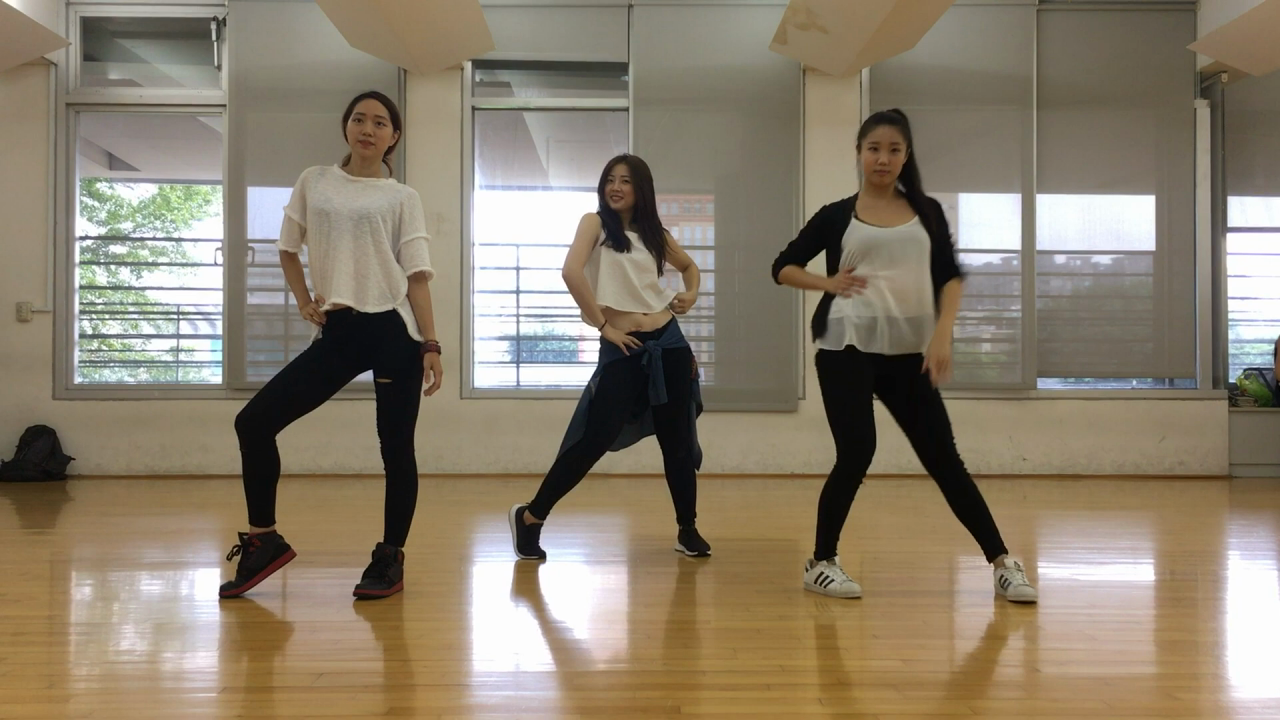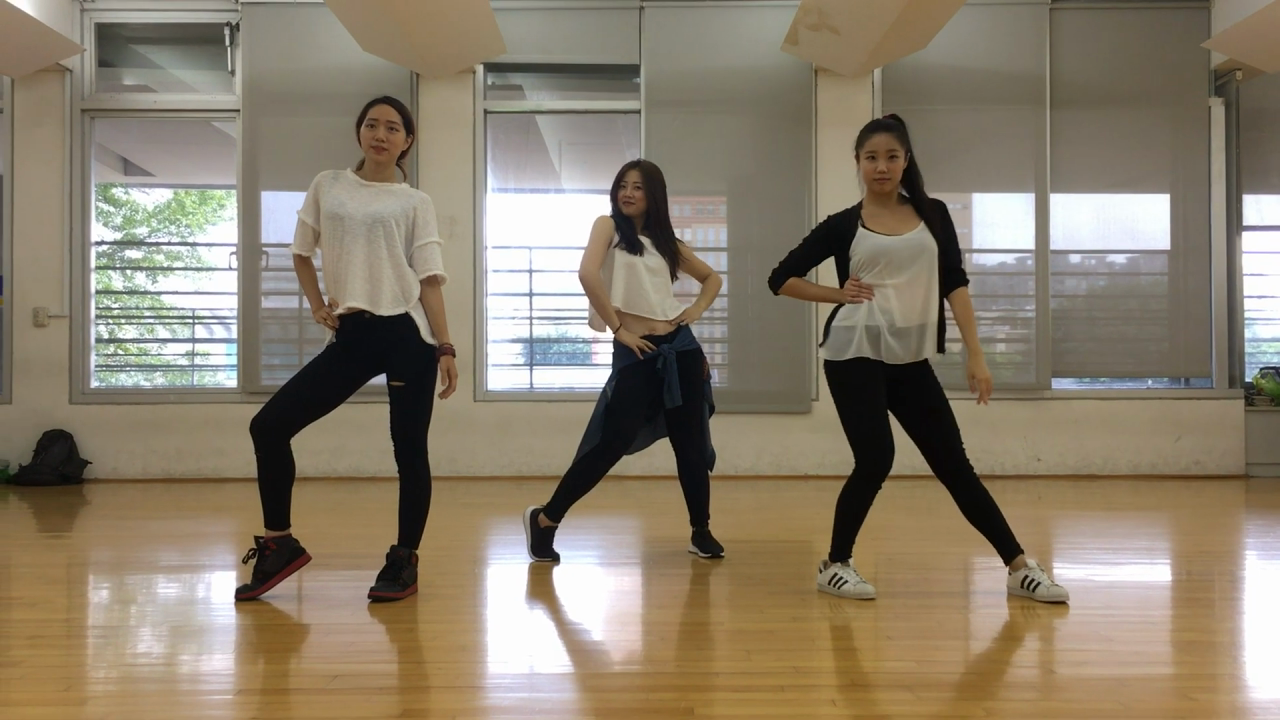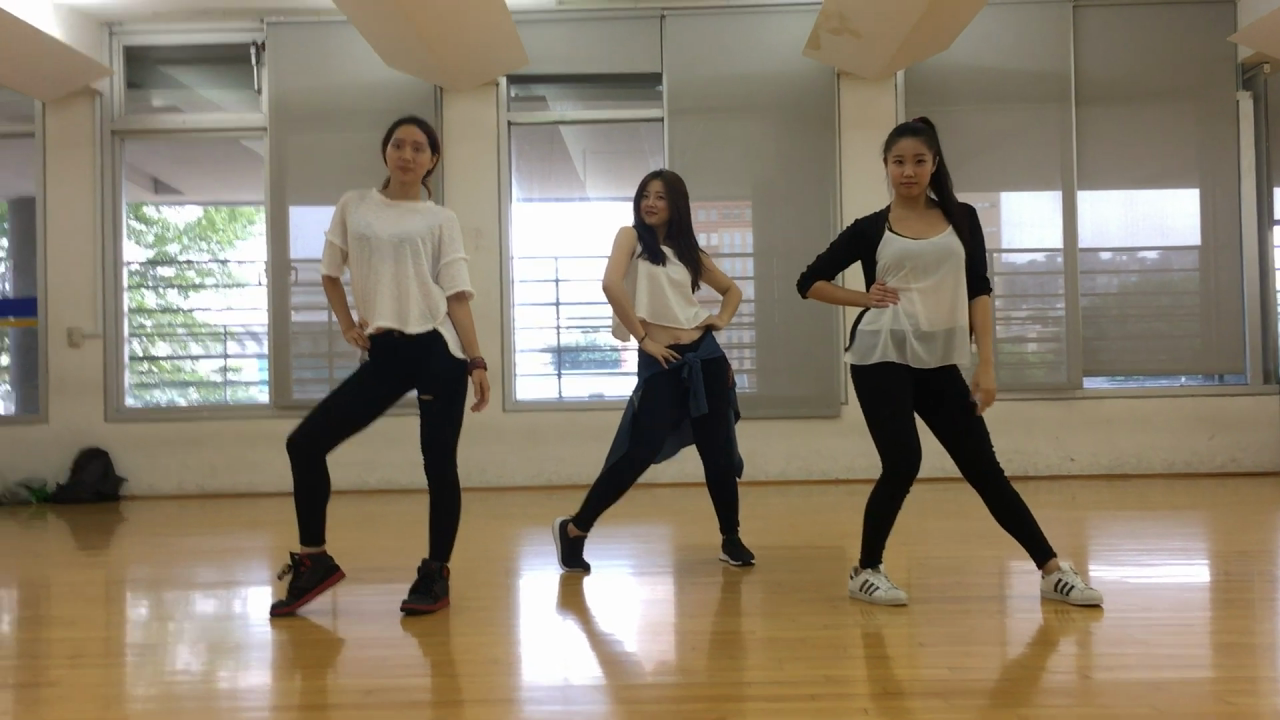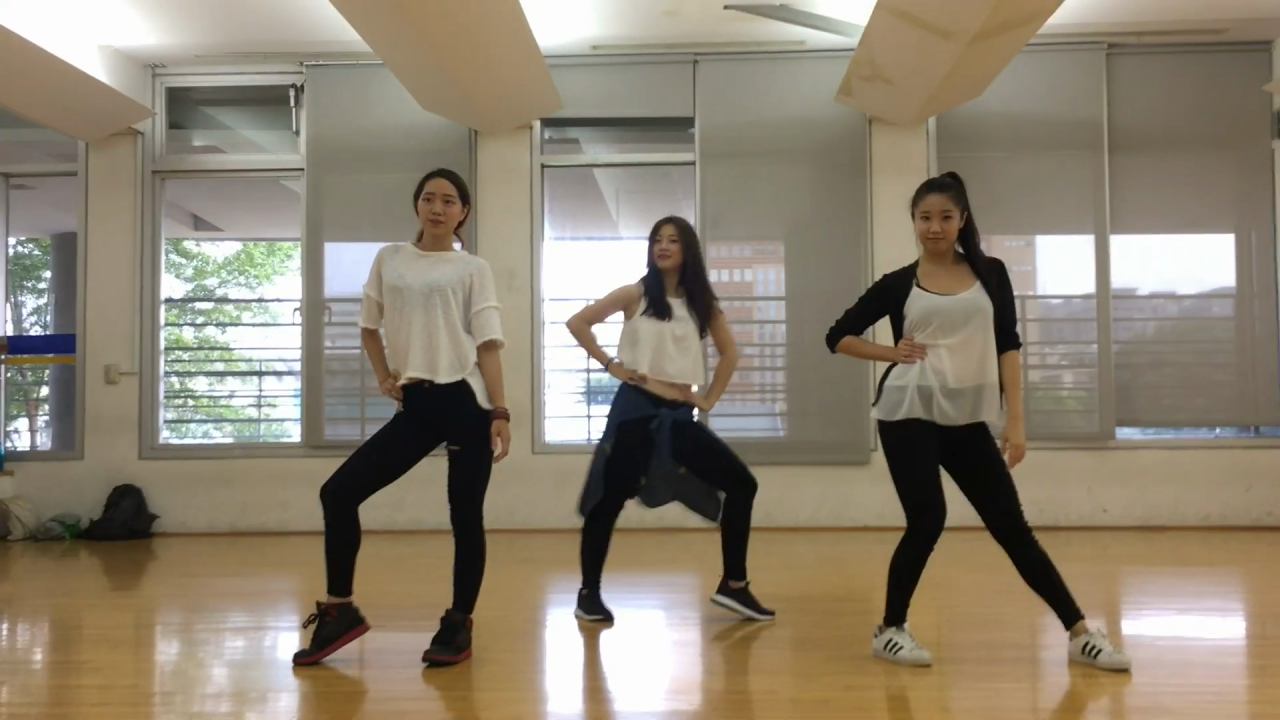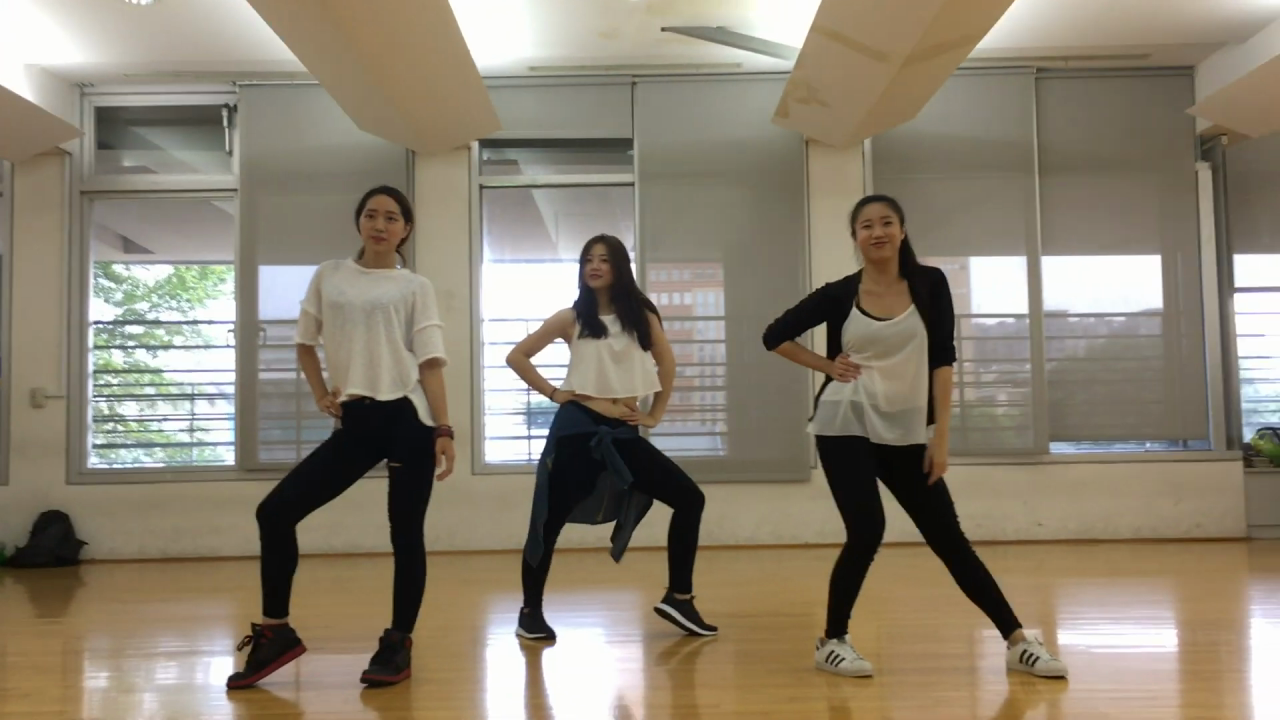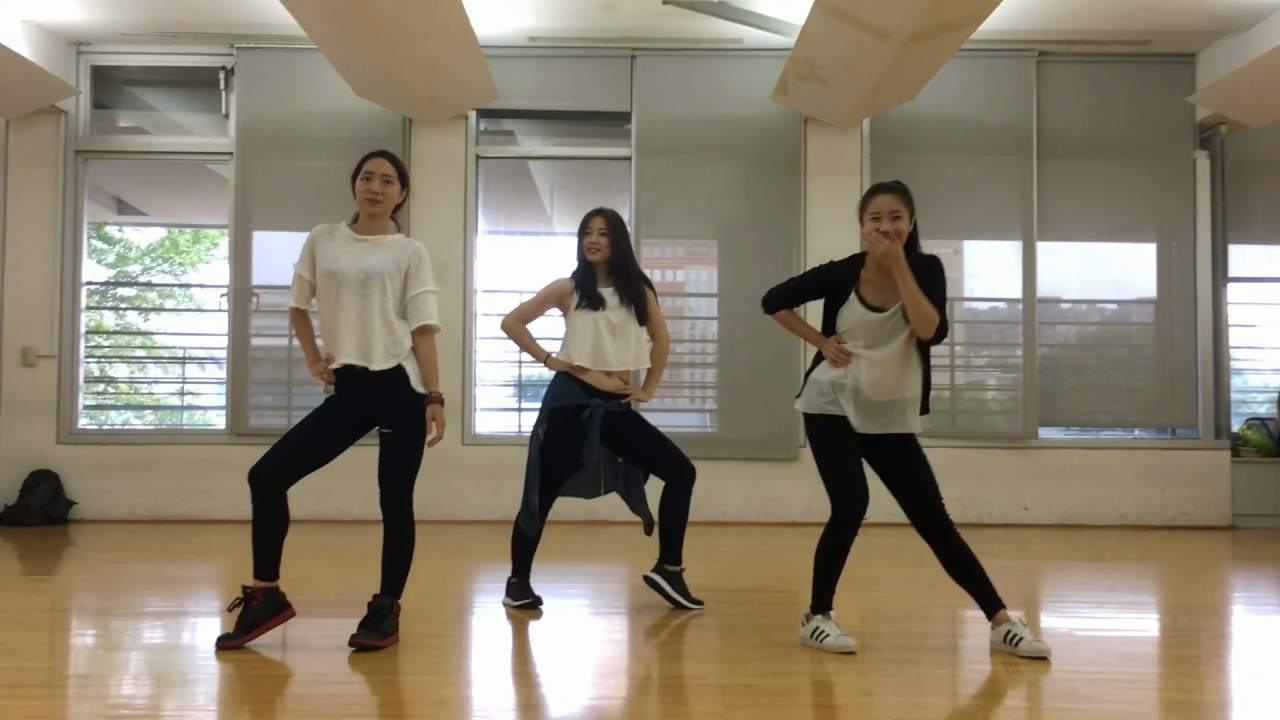
dt=0.5s
person 1, frame 1
left shoulder: (403, 198)
right shoulder: (314, 182)
left elbow: (417, 275)
right elbow: (288, 249)
left wrist: (431, 344)
right wrist: (304, 304)
left hip: (393, 331)
right hip: (337, 333)
left knee: (396, 445)
right knee: (255, 421)
left ankle: (390, 557)
right ankle: (263, 540)
person 1, frame 2
left shoulder: (416, 203)
right shoulder: (327, 186)
left elbow: (429, 279)
right elbow: (302, 253)
left wrist: (445, 348)
right wrist: (318, 308)
left hip: (407, 335)
right hip: (350, 337)
left knee: (409, 449)
right knee: (269, 425)
left ankle: (404, 560)
right ankle: (279, 542)
person 1, frame 3
left shoulder: (441, 221)
right shoulder: (353, 206)
left elbow: (457, 294)
right elbow: (331, 274)
left wrist: (476, 361)
right wrist: (348, 327)
left hip: (436, 351)
right hip: (382, 355)
left knee: (439, 463)
right knee: (306, 442)
left ankle: (436, 573)
right ankle: (313, 560)
person 1, frame 4
left shoulder: (473, 269)
right shoulder: (389, 259)
left elbow: (488, 344)
right elbow: (369, 327)
left wrist: (500, 412)
right wrist: (383, 378)
left hip: (466, 401)
right hip: (414, 405)
left knee: (465, 514)
right knee: (339, 492)
left ankle: (458, 623)
right ankle: (340, 610)
person 1, frame 5
left shoulder: (416, 288)
right shoulder: (328, 276)
left elbow: (430, 362)
right elbow: (305, 342)
left wrist: (444, 429)
right wrist: (321, 396)
left hip: (407, 419)
right hip: (354, 423)
left knee: (405, 531)
right knee: (275, 511)
left ankle: (398, 643)
right ankle: (276, 631)
person 1, frame 6
left shoulder: (411, 252)
right shoulder: (323, 240)
left elbow: (423, 330)
right elbow: (299, 307)
left wrist: (435, 397)
right wrist: (314, 360)
left hip: (400, 387)
right hip: (348, 389)
left knee: (395, 499)
right knee: (267, 475)
left ankle: (386, 608)
right ankle: (266, 595)
person 2, frame 1
left shoulder: (927, 211)
right shoulder: (837, 215)
left elbow: (950, 276)
right elbow: (782, 267)
left wrist: (943, 333)
right wrist: (829, 283)
left hip: (906, 352)
right hip: (846, 345)
left knee: (943, 457)
right knee: (856, 453)
left ankle: (1002, 565)
right ankle: (821, 563)
person 2, frame 2
left shoulder: (933, 215)
right shoulder: (842, 225)
left elbow: (955, 284)
right elbow: (782, 278)
left wrist: (975, 353)
right wrist: (839, 294)
left hip: (911, 359)
right hip: (855, 353)
left knee: (953, 462)
right knee: (875, 459)
left ankle: (1020, 567)
right ankle: (835, 565)
person 2, frame 3
left shoulder: (961, 219)
right shoulder: (869, 229)
left elbow: (978, 291)
right elbow: (811, 282)
left wrist: (986, 362)
right wrist: (864, 298)
left hip: (940, 363)
right hip: (882, 358)
left knee: (983, 467)
right knee: (901, 464)
left ankle: (1054, 569)
right ankle: (866, 570)
person 2, frame 4
left shoulder: (990, 273)
right shoulder: (897, 284)
left elbow: (1008, 346)
right elbow: (838, 336)
left wrist: (1015, 419)
right wrist: (892, 352)
left hip: (968, 419)
right hip: (909, 413)
left knee: (1011, 526)
right knee: (926, 521)
left ankle: (1080, 633)
right ankle: (890, 630)
person 2, frame 5
left shoulder: (929, 283)
right shoulder: (840, 294)
left elbow: (943, 360)
right elbow: (775, 335)
left wrist: (939, 435)
right wrist: (827, 366)
left hip: (905, 431)
right hip: (845, 427)
left knee: (949, 537)
right knee: (866, 532)
left ankle: (1018, 641)
right ankle: (832, 642)
person 2, frame 6
left shoulder: (926, 269)
right shoulder: (841, 273)
left elbow: (931, 332)
right elbow: (774, 301)
left wrist: (899, 268)
right wrist: (821, 342)
left hip: (892, 415)
right hip: (833, 407)
left knee: (933, 519)
right knee: (850, 506)
left ankle: (1001, 621)
right ankle: (817, 616)
person 3, frame 1
left shoulder: (656, 234)
right shoulder: (595, 223)
left elbow: (689, 266)
right elbow: (571, 272)
left wrist: (691, 294)
right wrist: (603, 324)
left hip: (669, 344)
right hip: (623, 349)
left knee: (678, 441)
right knee: (593, 440)
left ankle: (687, 530)
right ankle: (529, 517)
person 3, frame 2
left shoulder: (667, 241)
right shoulder: (608, 226)
left elbow: (712, 277)
right elbow: (588, 274)
left wrist: (697, 309)
right wrist: (617, 328)
left hip: (681, 348)
right hip: (636, 352)
left knee: (692, 444)
right knee: (611, 444)
left ankle: (701, 532)
right ankle: (544, 519)
person 3, frame 3
left shoulder: (690, 251)
right shoulder: (631, 237)
left elbow: (731, 290)
right elbow: (612, 285)
left wrist: (722, 319)
right wrist: (643, 337)
left hip: (704, 357)
right hip: (661, 362)
left knee: (719, 451)
right knee: (636, 454)
left ankle: (731, 539)
right ankle: (573, 529)
person 3, frame 4
left shoulder: (701, 302)
right shoulder: (636, 294)
left elbow: (729, 352)
right elbow: (577, 322)
left wrist: (709, 398)
right wrist: (610, 365)
left hip: (680, 415)
right hip: (636, 409)
left knee: (742, 485)
right knee: (608, 501)
left ankle: (734, 585)
right ankle: (589, 593)
person 3, frame 5
left shoulder: (642, 315)
right shoulder: (571, 318)
left elbow: (667, 363)
right elbow: (517, 356)
left wrist: (655, 414)
right wrist: (553, 393)
left hip: (624, 432)
right hip: (578, 428)
left knee: (689, 498)
right knee: (551, 519)
left ankle: (679, 598)
right ankle: (531, 612)
person 3, frame 6
left shoulder: (638, 291)
right shoulder: (568, 288)
left elbow: (661, 340)
right elbow: (512, 322)
left wrist: (648, 388)
right wrist: (548, 360)
left hip: (616, 406)
right hip: (572, 399)
left knee: (681, 472)
right knee: (544, 490)
left ankle: (669, 569)
right ankle: (518, 581)
